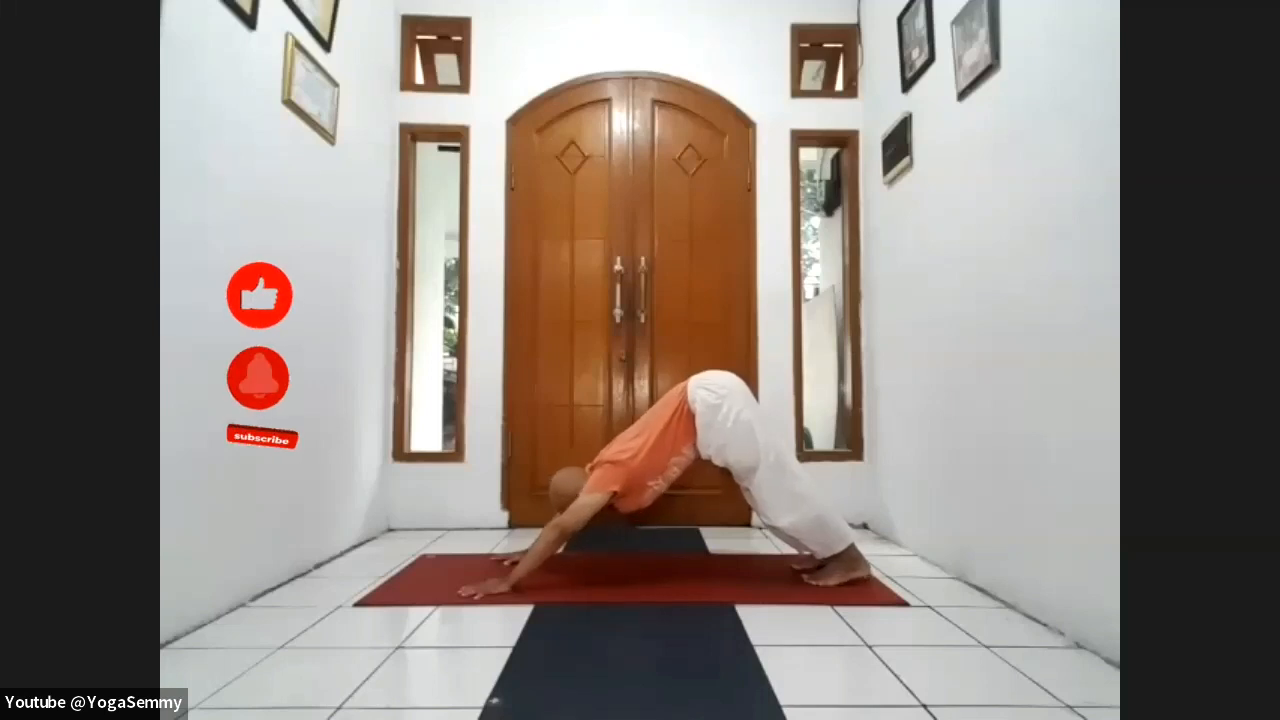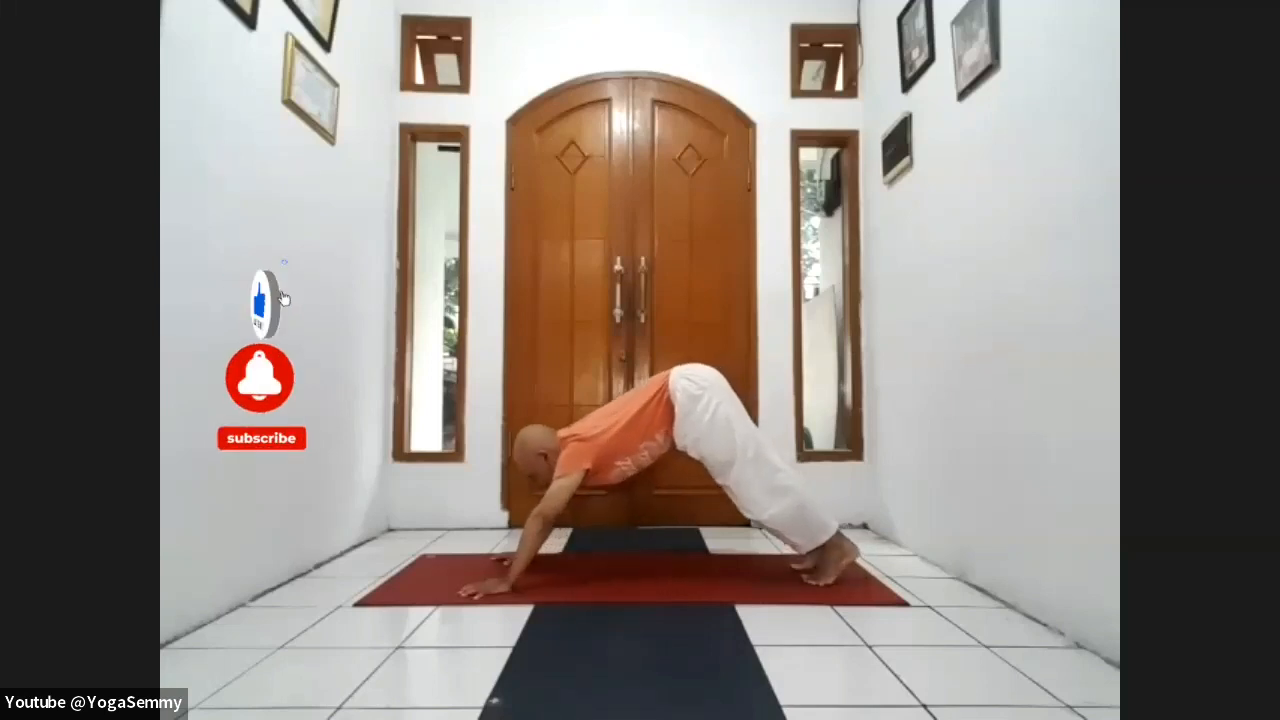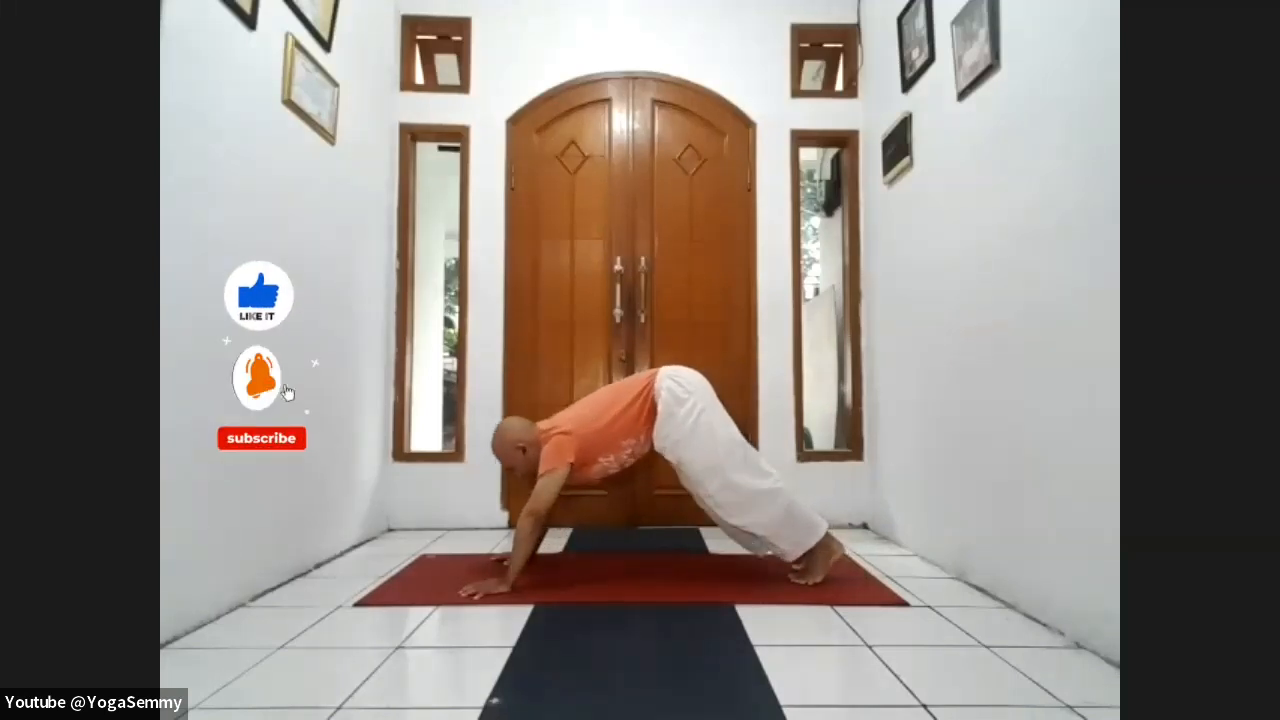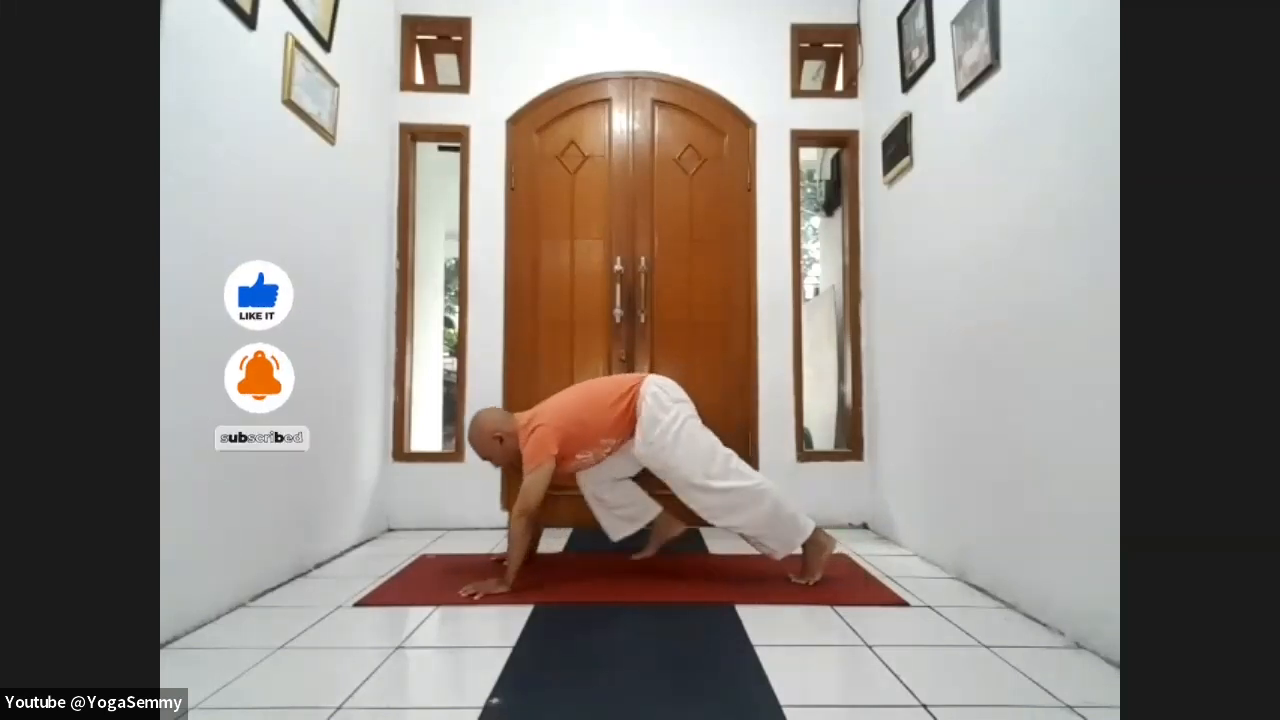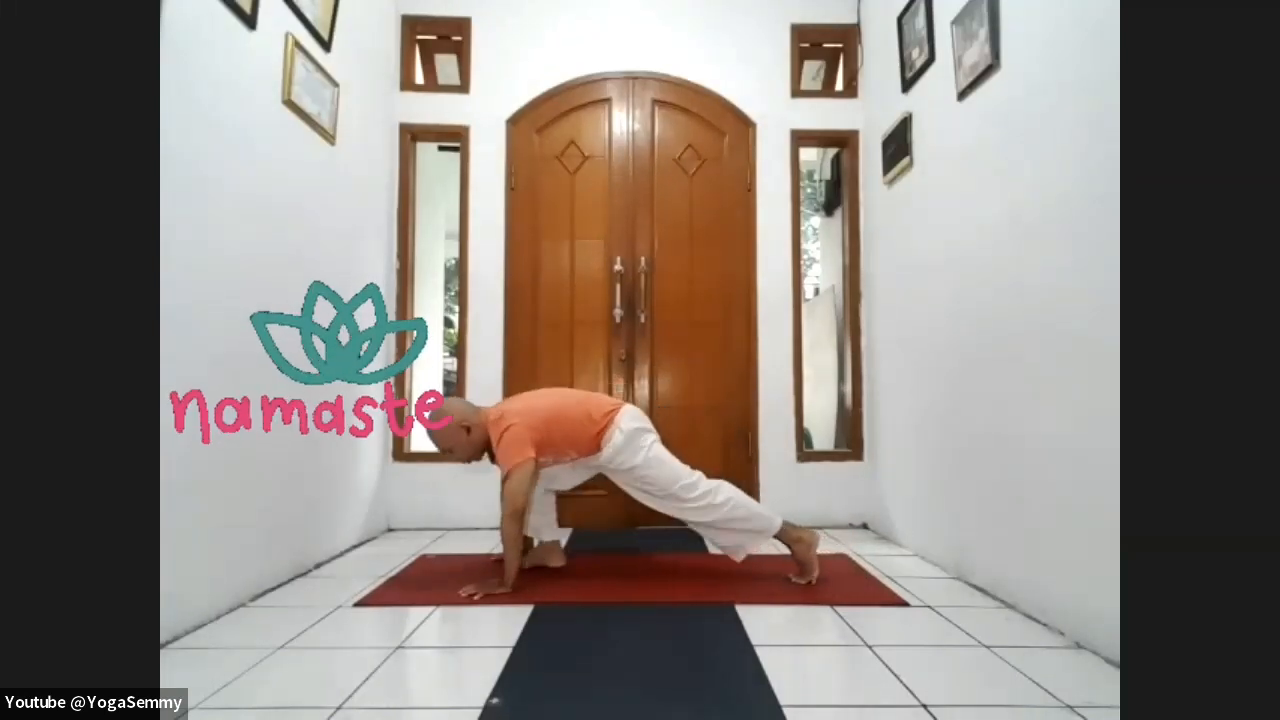
dt=1s
person 1, frame 1
left shoulder: (607, 477)
right shoulder: (602, 475)
left elbow: (562, 526)
right elbow: (563, 522)
left wrist: (508, 580)
right wrist: (531, 554)
left hip: (712, 402)
right hip: (710, 397)
left knee: (773, 482)
right knee: (768, 479)
left ankle: (847, 558)
right ankle: (829, 550)
person 1, frame 2
left shoulder: (574, 453)
right shoulder: (570, 446)
left elbow: (542, 516)
right elbow: (548, 515)
left wrist: (507, 580)
right wrist: (524, 555)
left hip: (691, 395)
right hip: (688, 393)
left knee: (755, 477)
right knee: (751, 475)
left ankle: (833, 544)
right ankle: (820, 545)
person 1, frame 3
left shoulder: (557, 445)
right shoulder: (554, 437)
left elbow: (533, 514)
right elbow: (541, 513)
left wrist: (506, 580)
right wrist: (523, 556)
left hip: (674, 398)
right hip: (672, 395)
left knee: (734, 482)
right knee: (725, 481)
left ankle: (819, 544)
right ankle: (799, 545)
person 1, frame 4
left shoulder: (537, 435)
right shoulder: (531, 428)
left elbow: (524, 511)
right elbow: (531, 509)
left wrist: (505, 580)
right wrist: (524, 552)
left hip: (654, 407)
right hip: (643, 410)
left knee: (716, 481)
right knee: (595, 477)
left ankle: (812, 541)
right ankle: (662, 525)
person 1, frame 5
left shoulder: (509, 431)
right shoulder: (498, 420)
left elbow: (513, 511)
right elbow: (518, 497)
left wrist: (505, 581)
right wrist: (517, 551)
left hip: (619, 436)
right hip: (597, 437)
left knee: (690, 492)
right knee: (536, 476)
left ankle: (796, 538)
right ankle: (549, 548)
